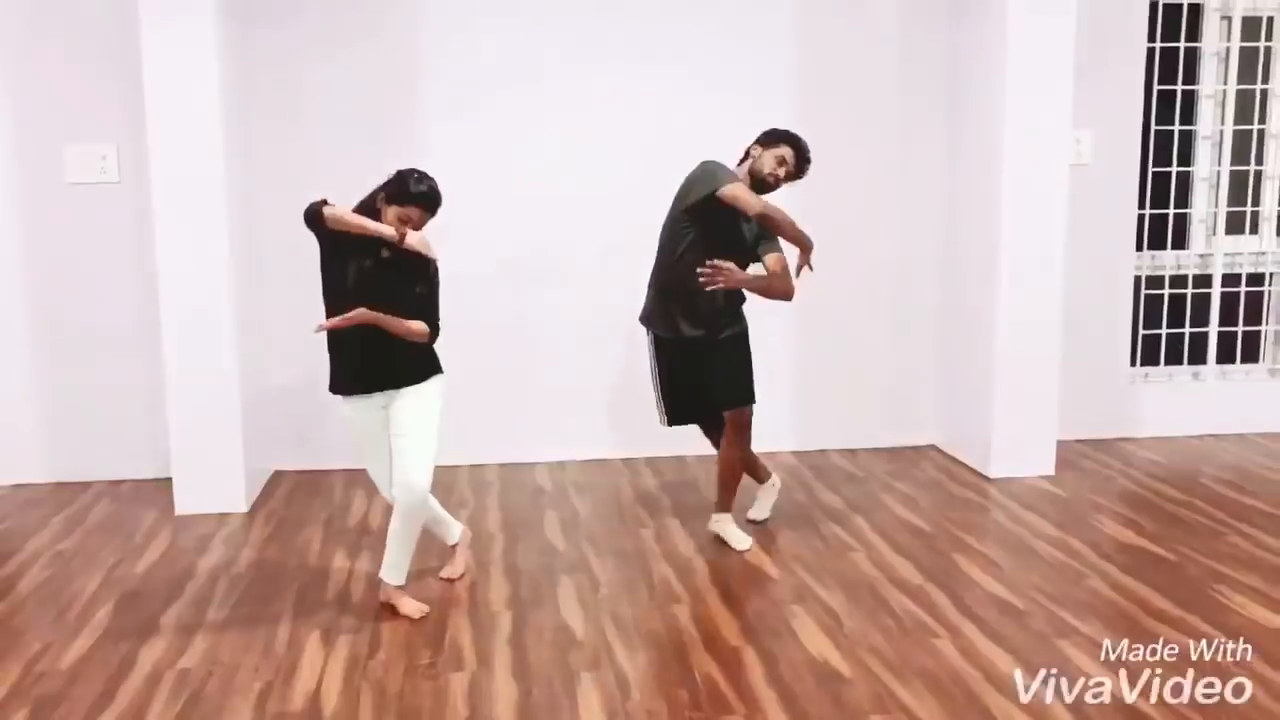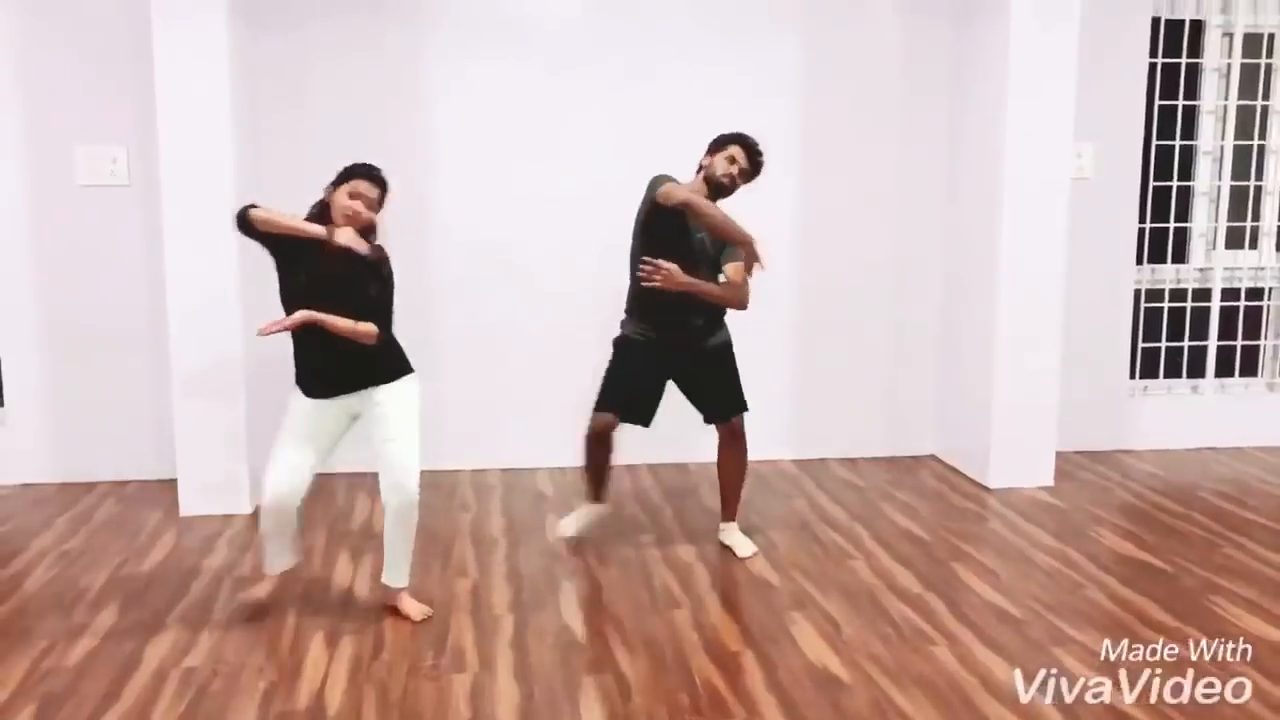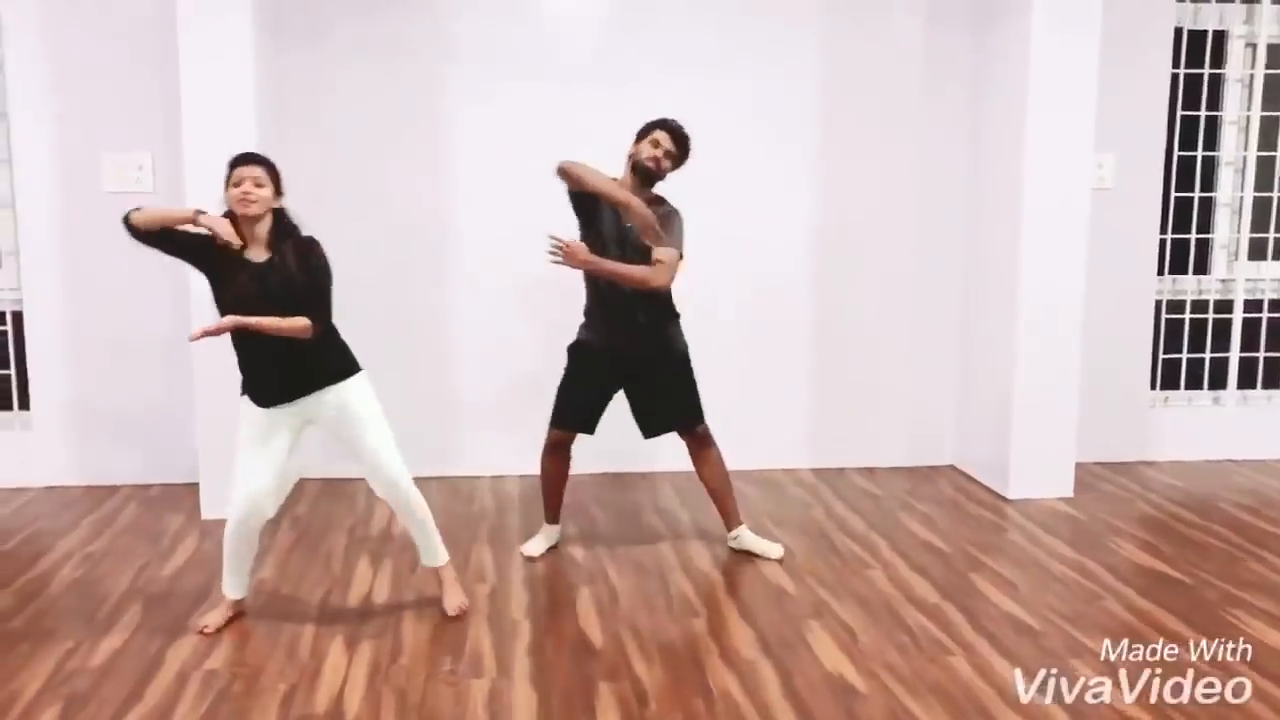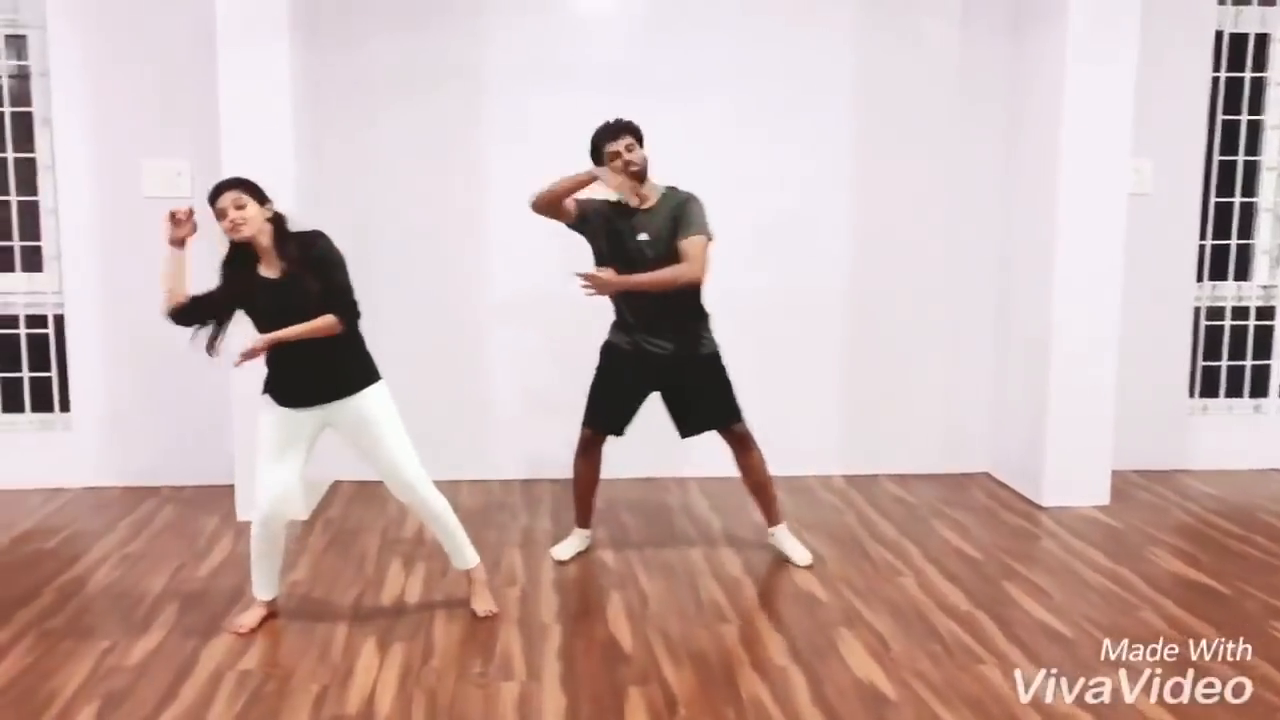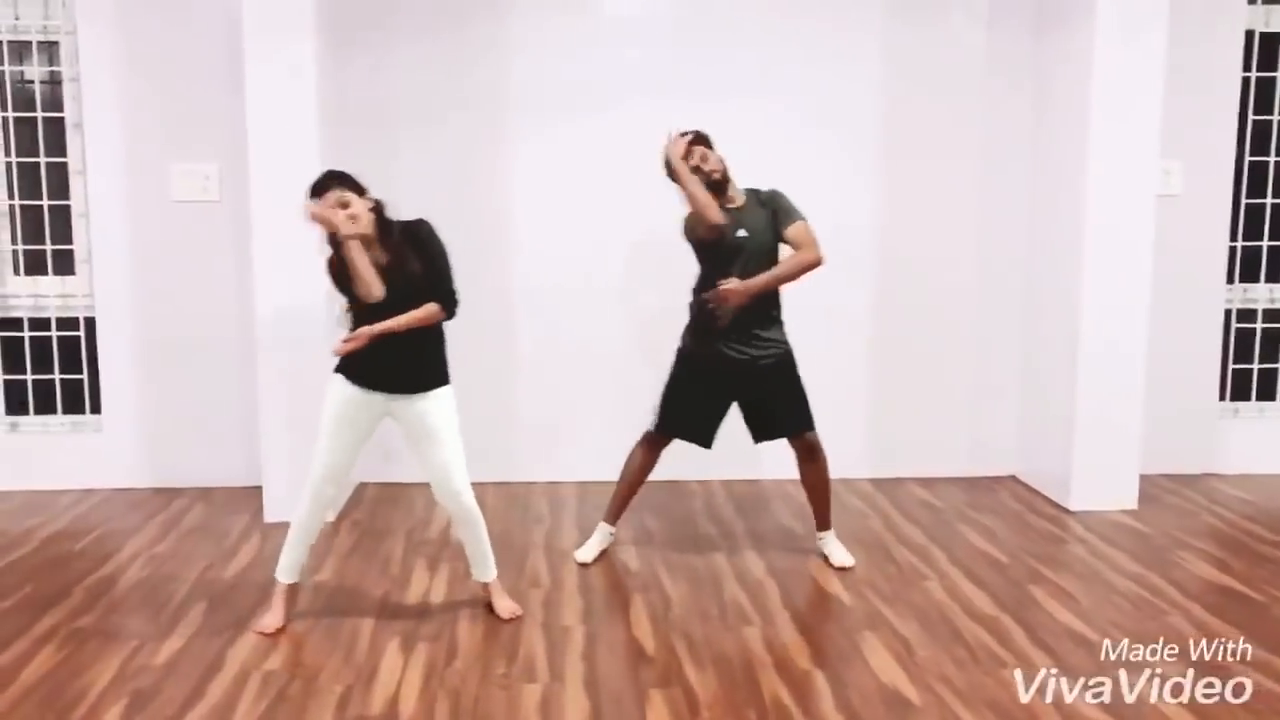
dt=0.3s
person 1, frame 1
left shoulder: (420, 260)
right shoulder: (342, 237)
left elbow: (427, 331)
right elbow: (315, 212)
left wrist: (370, 317)
right wrist: (393, 235)
left hip: (415, 383)
right hip: (359, 387)
left knee: (412, 485)
right knee: (393, 490)
left ankle: (391, 584)
right ankle: (456, 534)
person 1, frame 2
left shoulder: (374, 260)
right shoulder: (294, 244)
left elbow: (376, 332)
right elbow: (251, 217)
left wrist: (312, 317)
right wrist: (326, 233)
left hip: (386, 384)
right hip: (319, 390)
left knee: (402, 490)
right knee: (279, 492)
left ankle: (395, 586)
right ankle: (279, 563)
person 1, frame 3
left shoulder: (305, 251)
right shoulder: (213, 253)
left elbow: (313, 325)
right elbow: (135, 223)
left wrist: (240, 321)
right wrist: (199, 218)
left hip: (336, 385)
right hip: (268, 398)
left knee: (395, 481)
right knee: (248, 505)
left ankle: (443, 572)
right ankle: (232, 598)
person 1, frame 4
left shoulder: (313, 248)
right shoulder: (241, 276)
left elbow: (344, 315)
right elbow: (180, 313)
left wrist: (274, 338)
right wrist: (177, 247)
left hip: (354, 390)
right hip: (287, 400)
left knee: (413, 485)
right knee: (270, 504)
left ankle: (475, 573)
right ankle: (265, 599)
person 1, frame 5
left shoulder: (417, 235)
right shoulder: (341, 262)
left elbow: (444, 305)
right elbow: (374, 300)
left wrist: (376, 330)
right wrist: (348, 238)
left hip: (423, 386)
right hip: (358, 384)
left knee: (455, 491)
right knee: (321, 485)
left ankle: (490, 583)
right ankle: (284, 590)
person 2, frame 1
left shoulder: (759, 225)
right shoulder: (709, 173)
left elbow: (784, 288)
right elbow: (760, 208)
left wrist: (743, 280)
right wrist: (805, 245)
left hip: (724, 327)
right hip: (672, 326)
left knee: (737, 416)
right knee: (710, 424)
left ankle: (722, 515)
right ankle: (765, 480)
person 2, frame 2
left shoulder: (724, 229)
right shoulder: (663, 190)
left elbow: (740, 297)
right elbow: (687, 200)
left wrist: (684, 282)
right wrist: (747, 242)
left hip: (706, 340)
right hip: (645, 335)
left knee: (732, 426)
right knee: (601, 425)
left ankle: (729, 525)
right ankle: (594, 502)
person 2, frame 3
left shoulder: (668, 215)
right shoulder: (594, 195)
left elbow: (659, 279)
right elbow: (567, 169)
left wrist: (591, 262)
right wrist: (631, 205)
left hip: (658, 343)
right hip: (599, 341)
left knee: (697, 435)
right knee: (558, 436)
left ankle: (738, 531)
right ankle: (551, 528)
person 2, frame 4
left shoulder: (682, 205)
right shoulder: (601, 214)
left elbow: (693, 270)
right elbow: (540, 203)
left wrist: (622, 283)
right wrist: (594, 175)
left hip: (688, 345)
right hip: (628, 347)
left knee: (737, 433)
right knee: (590, 437)
left ankle: (778, 530)
right ankle: (581, 531)
person 2, frame 5
left shoulder: (771, 202)
right shoulder: (699, 221)
left elbow: (811, 254)
right elbow: (715, 221)
left wrist: (751, 287)
right wrist: (677, 164)
left hip: (766, 348)
right hip: (708, 350)
left knee: (806, 441)
right knee: (656, 437)
left ankle: (825, 535)
right ankle: (606, 529)
